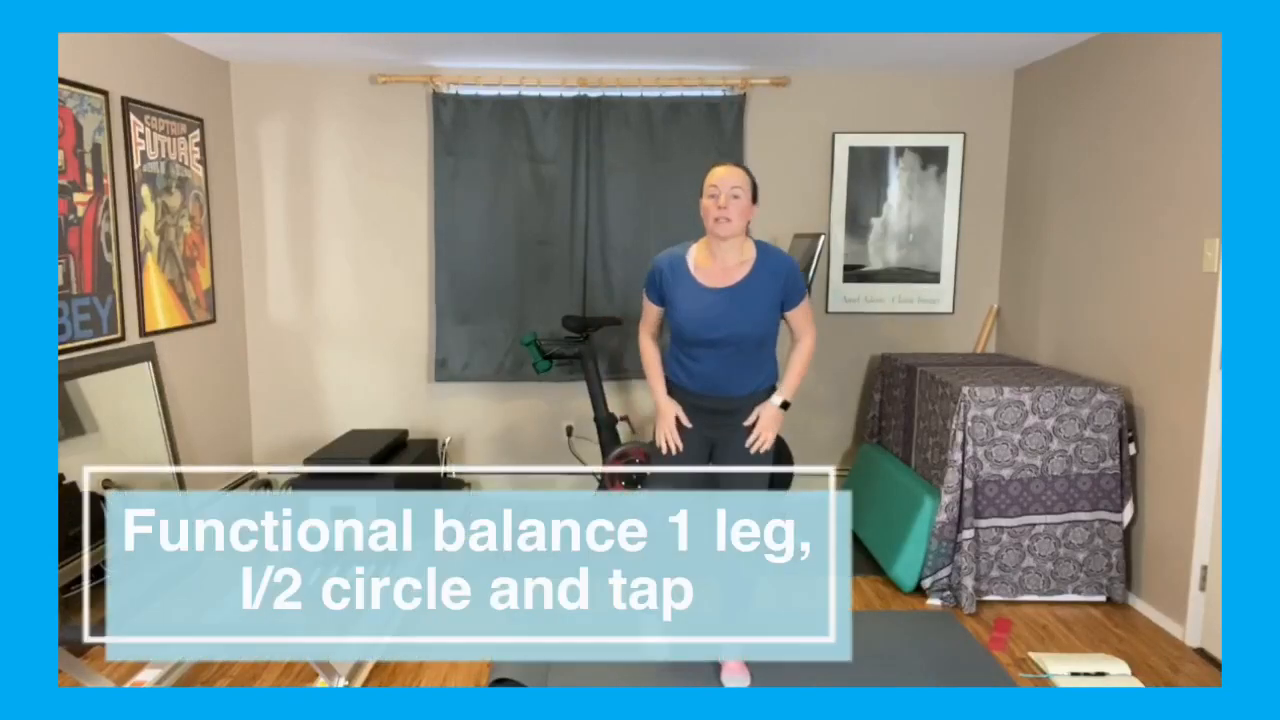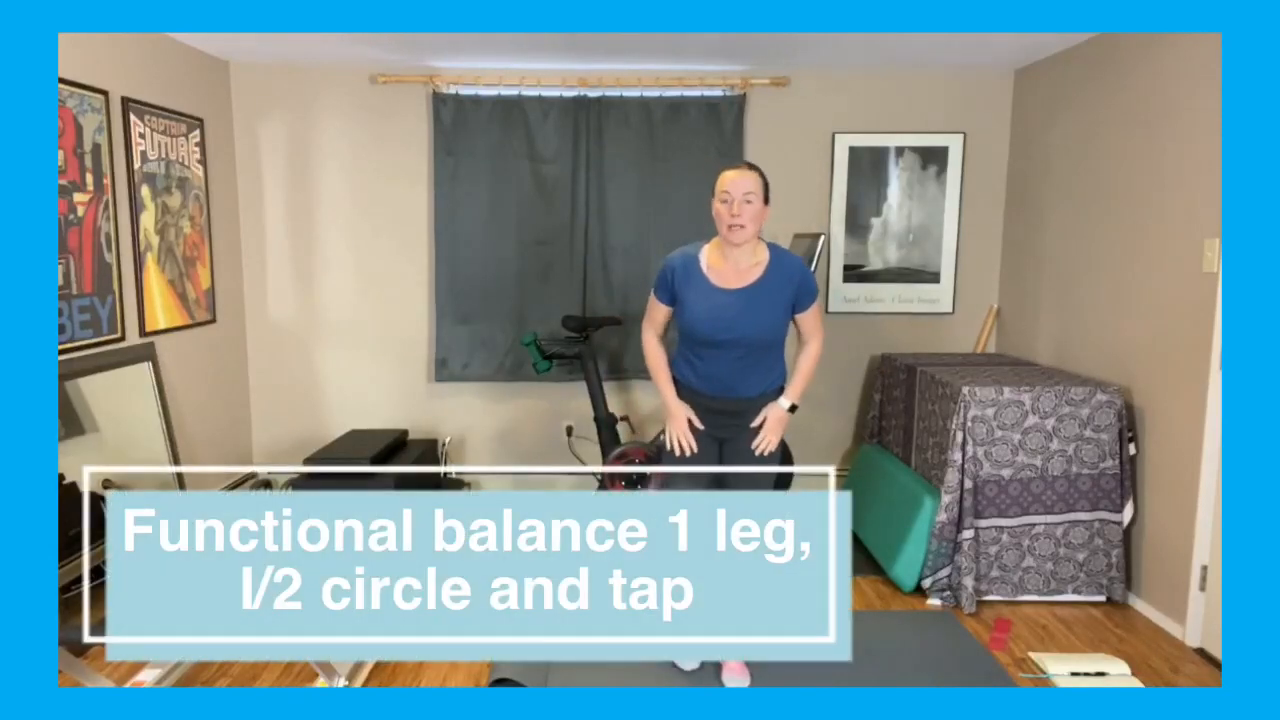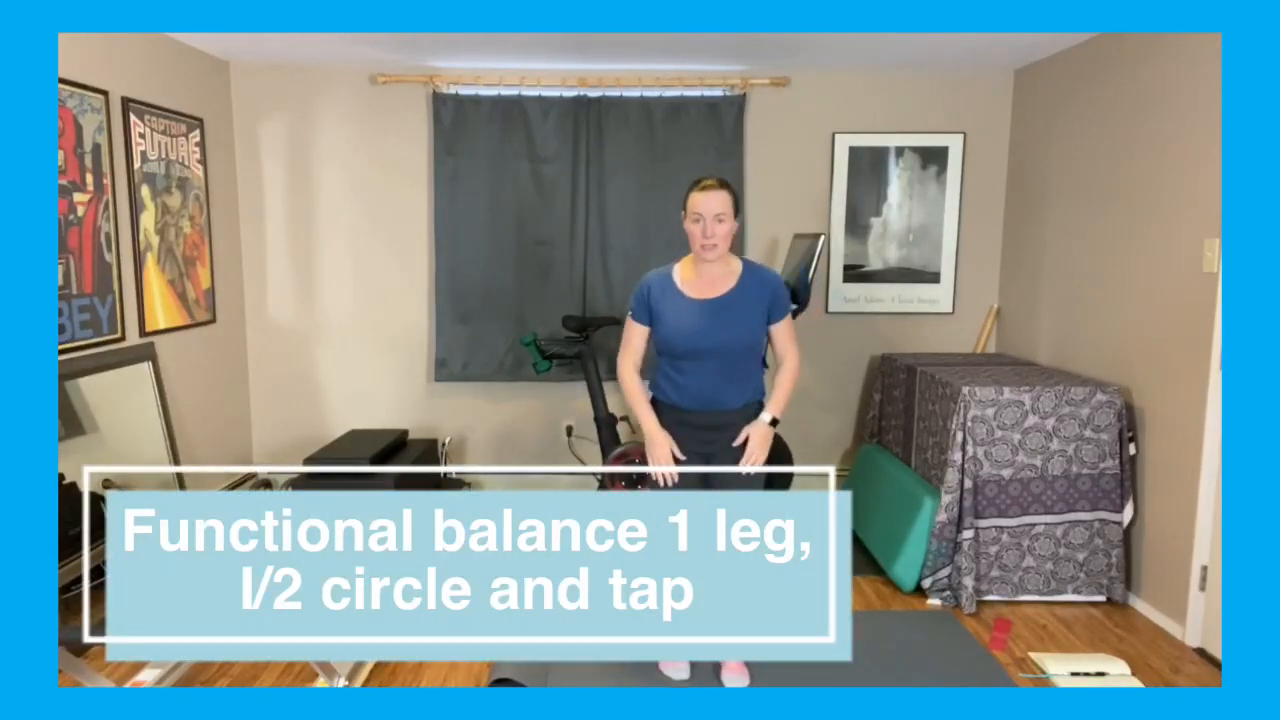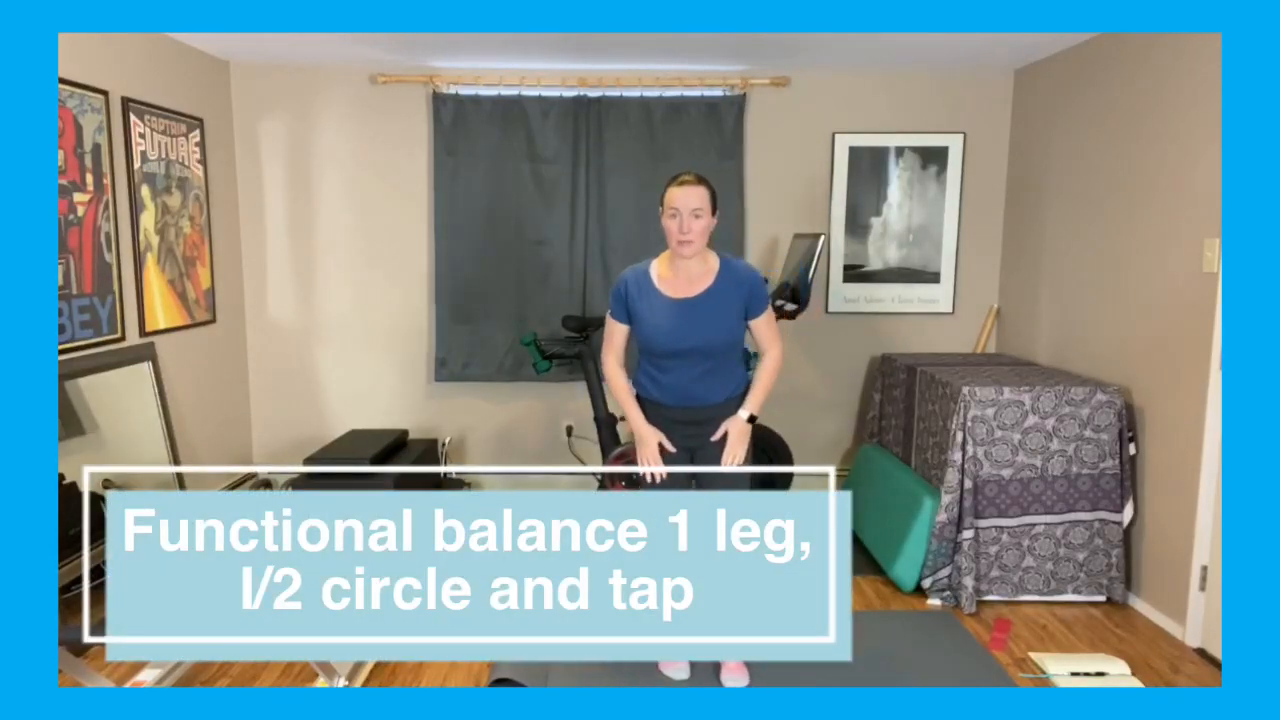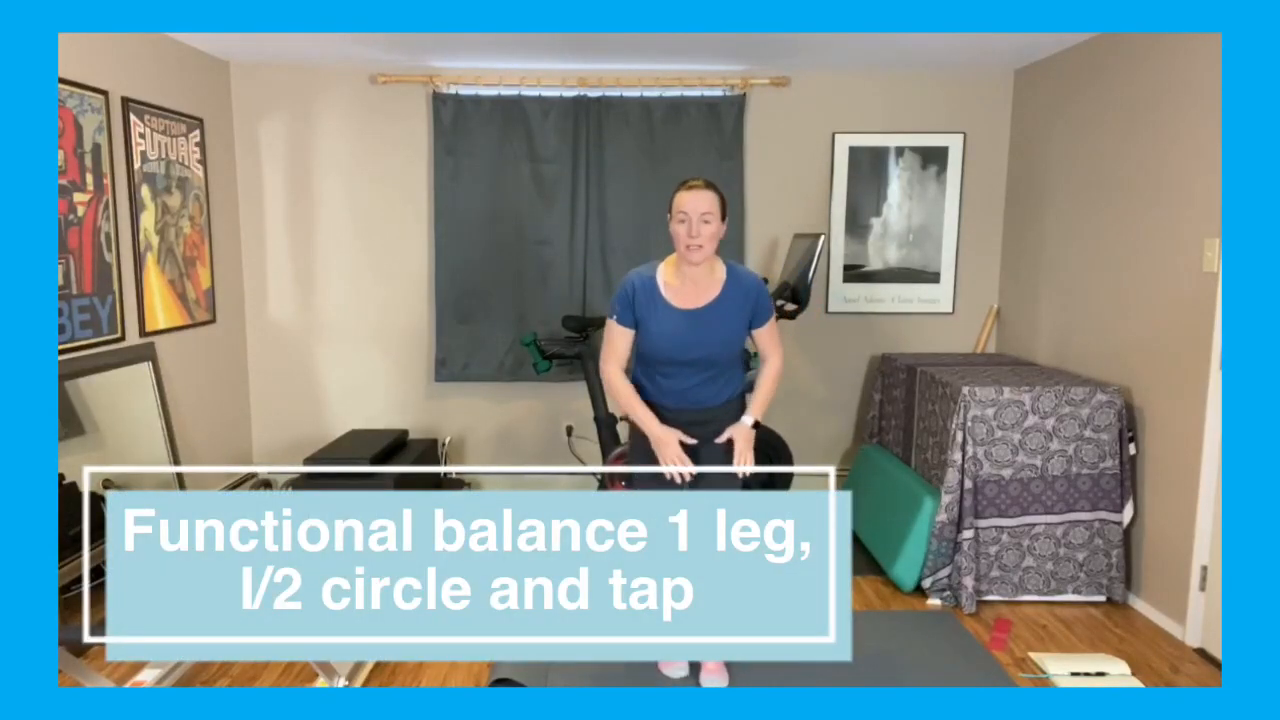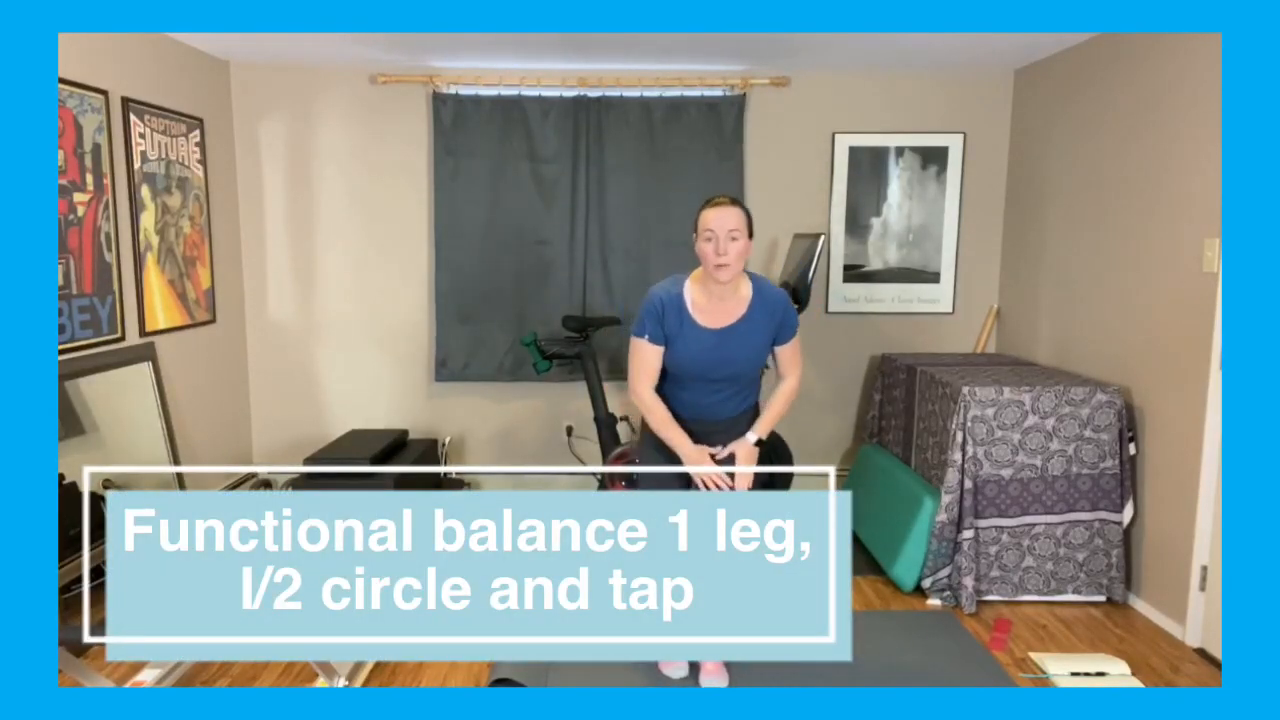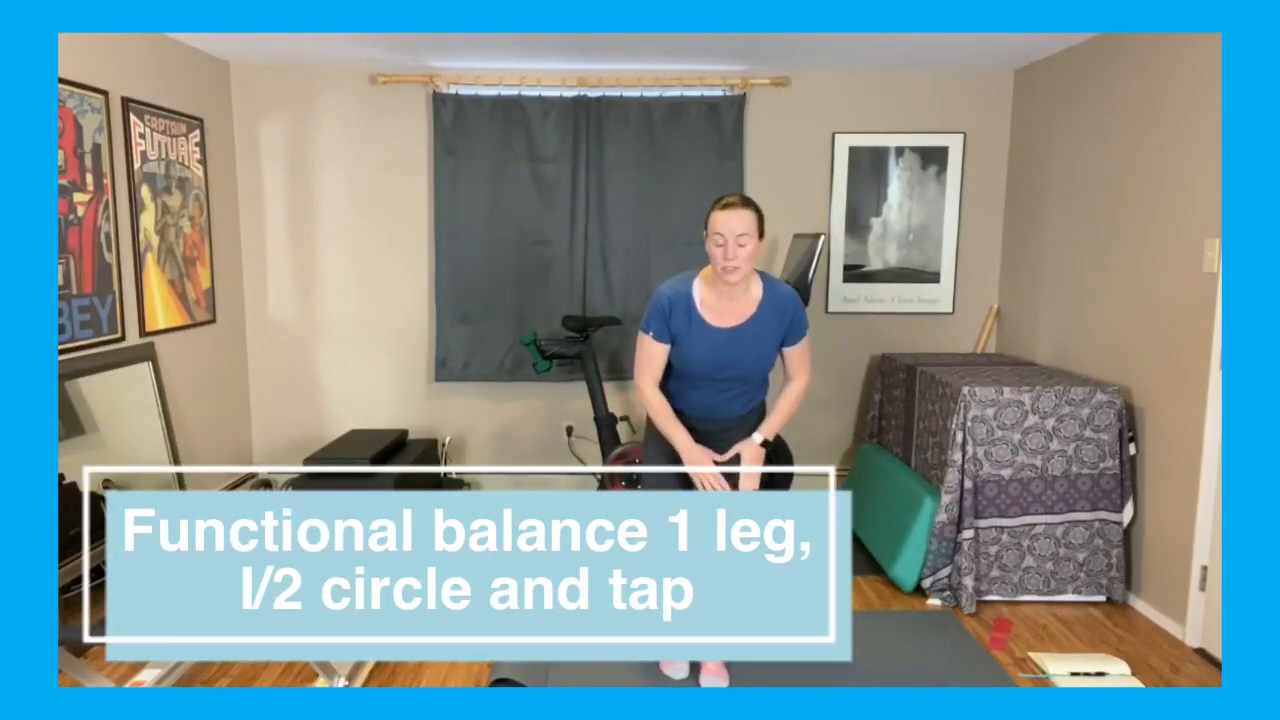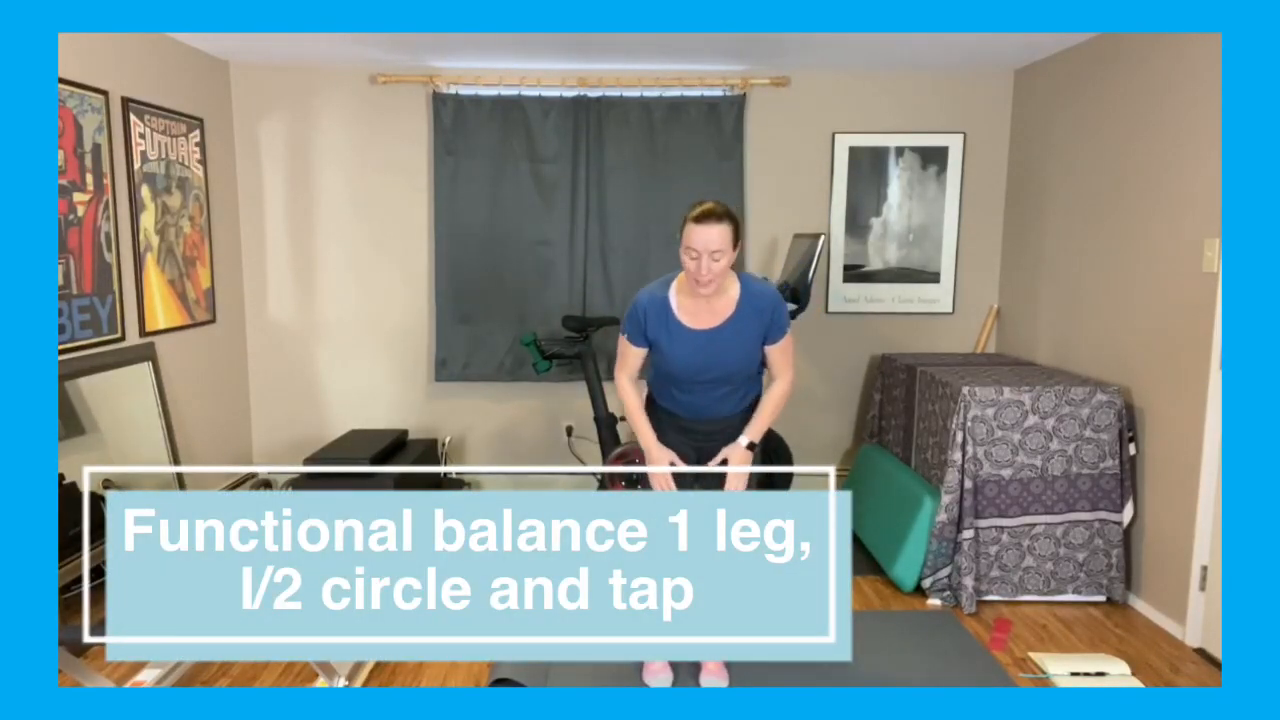
dt=0.5s
person 1, frame 1
left shoulder: (779, 269)
right shoulder: (667, 268)
left elbow: (805, 337)
right elbow: (648, 334)
left wrist: (780, 402)
right wrist: (660, 399)
left hip: (748, 417)
right hip: (685, 412)
person 1, frame 2
left shoulder: (791, 271)
right shoulder: (680, 266)
left elbow: (813, 340)
right elbow: (651, 334)
left wrist: (786, 404)
right wrist: (671, 401)
left hip: (755, 417)
right hip: (693, 411)
person 1, frame 3
left shoulder: (765, 285)
right shoulder: (655, 287)
left elbow: (789, 359)
right elbow: (628, 365)
left wrist: (768, 420)
right wrist: (651, 431)
left hip: (739, 431)
right hip: (674, 430)
person 1, frame 4
left shoulder: (742, 280)
right shoulder: (633, 284)
left elbow: (772, 352)
right elbow: (612, 360)
left wrist: (746, 417)
right wrist: (639, 426)
left hip: (723, 425)
right hip: (660, 426)
person 1, frame 5
left shoulder: (748, 288)
right shoulder: (637, 287)
left elbow: (772, 359)
right elbow: (612, 368)
left wrist: (750, 422)
right wrist: (654, 431)
left hip: (721, 427)
right hip: (658, 426)
person 1, frame 6
left shoulder: (773, 303)
right shoulder: (663, 301)
left elbow: (790, 377)
right elbow: (641, 388)
left wrist: (753, 440)
right wrist: (688, 452)
left hip: (733, 434)
right hip: (666, 433)
person 1, frame 7
left shoulder: (784, 303)
right shoulder: (671, 298)
left elbow: (798, 379)
right elbow: (646, 383)
left wrist: (759, 441)
right wrist: (688, 450)
left hip: (739, 434)
right hip: (672, 431)
person 1, frame 8
left shoulder: (764, 301)
right shoulder: (650, 304)
left elbow: (782, 377)
right elbow: (625, 378)
left wrist: (747, 444)
right wrist: (651, 448)
left hip: (734, 433)
right hip: (668, 432)
